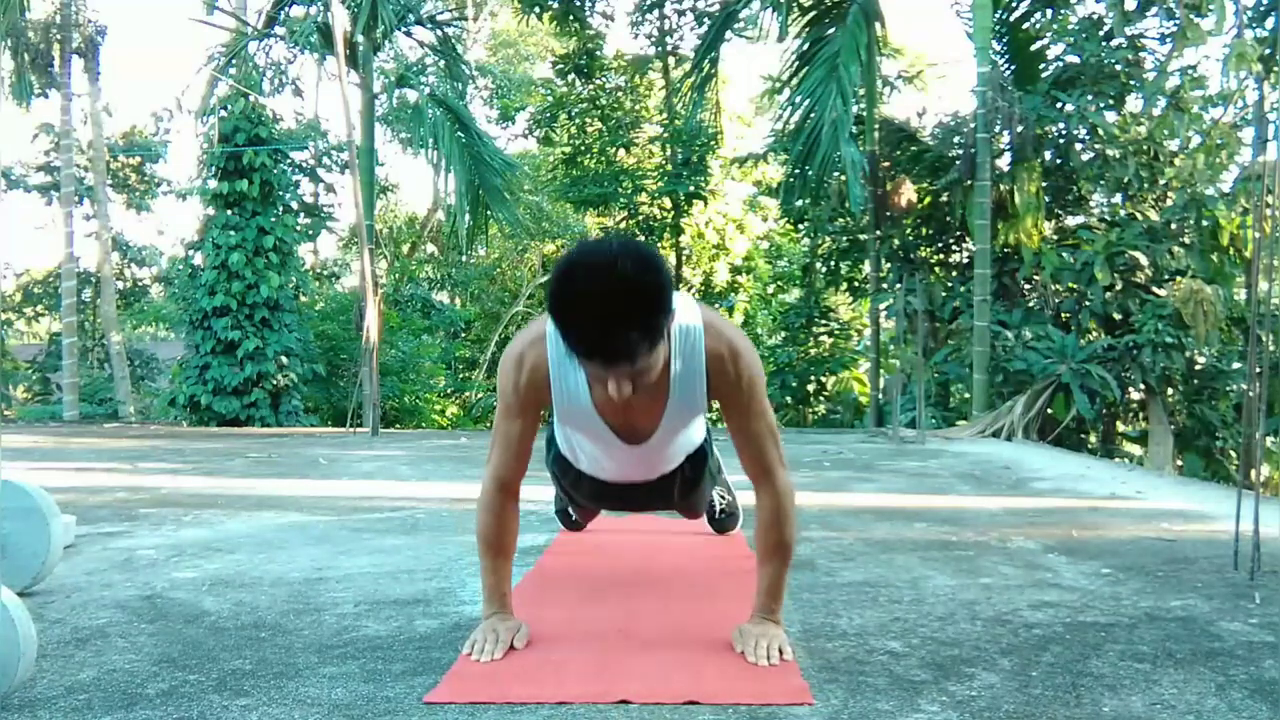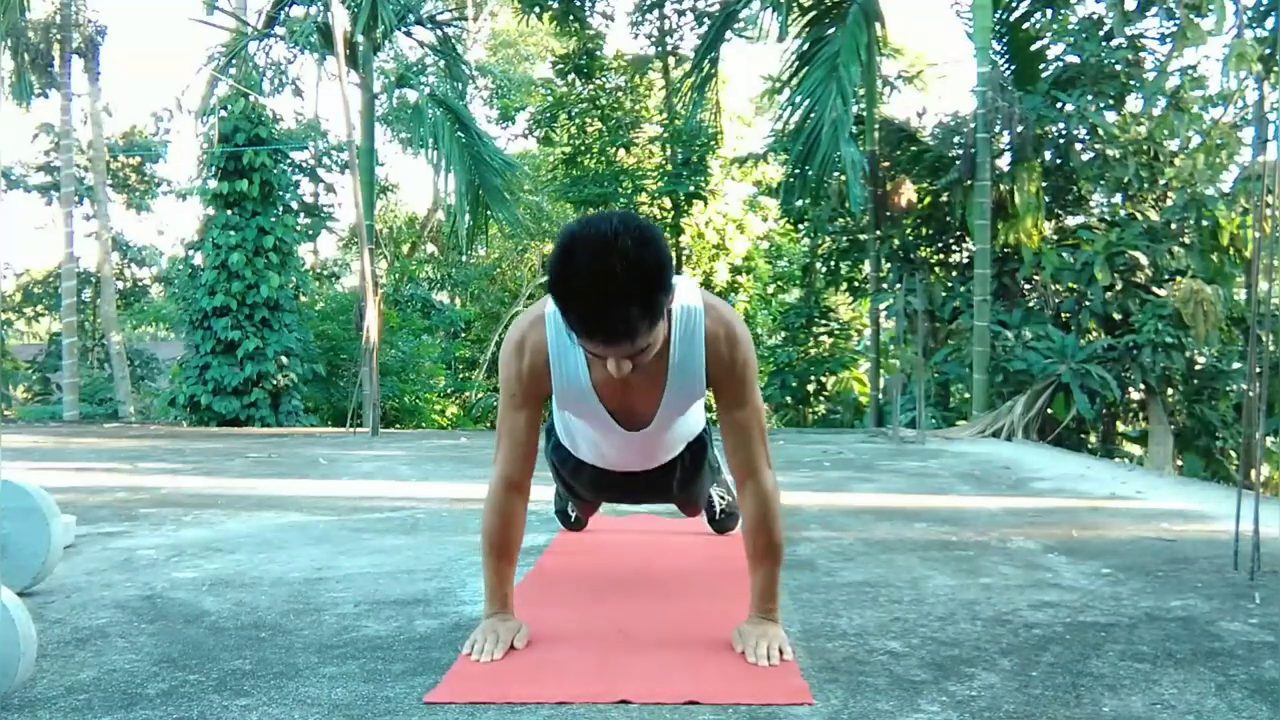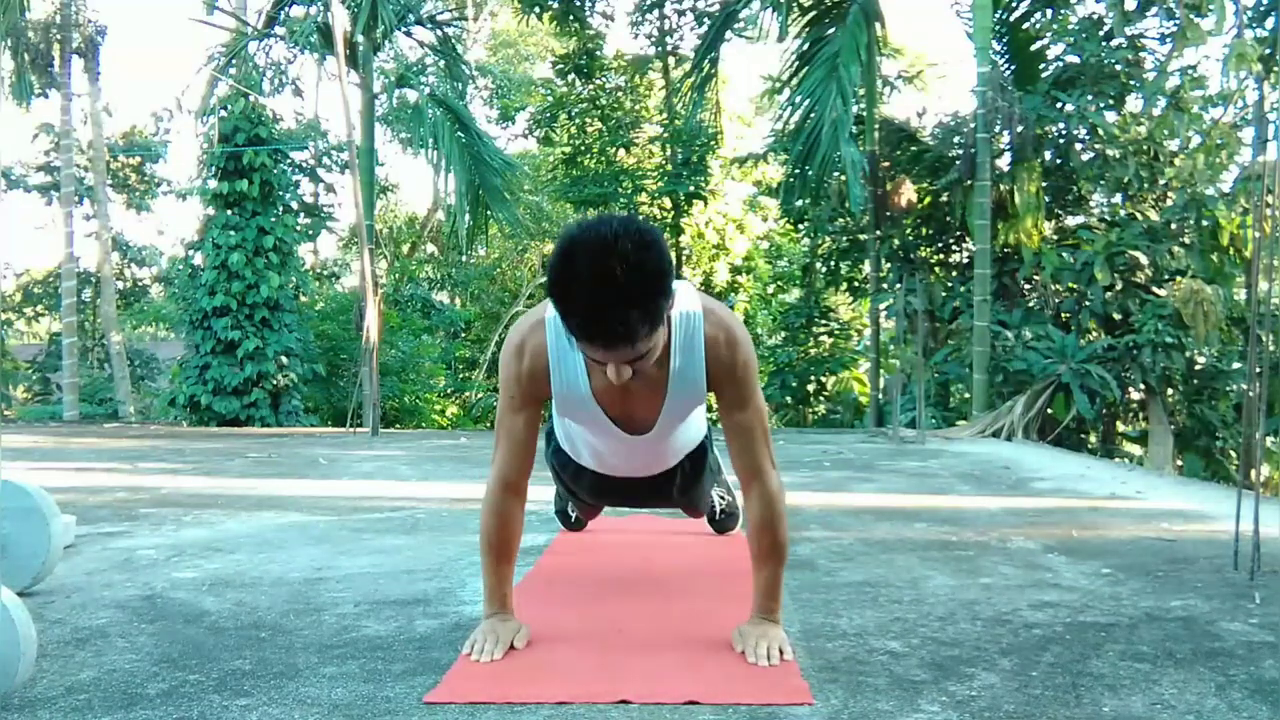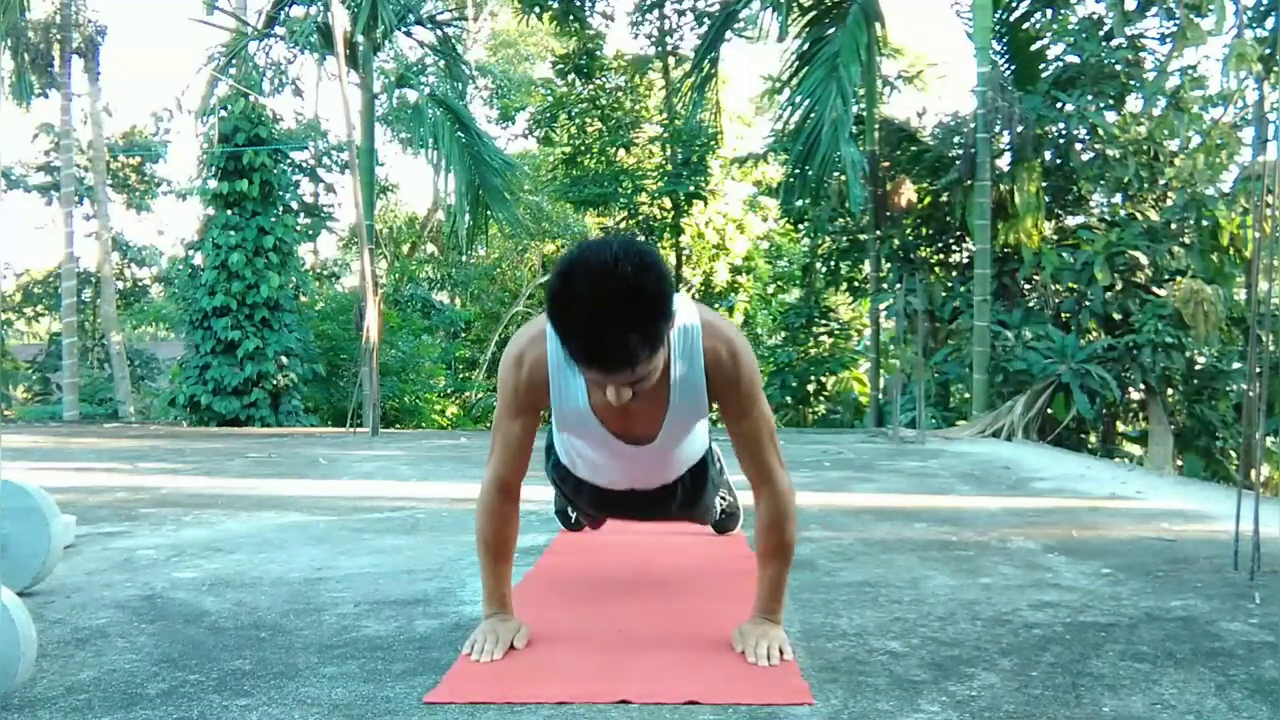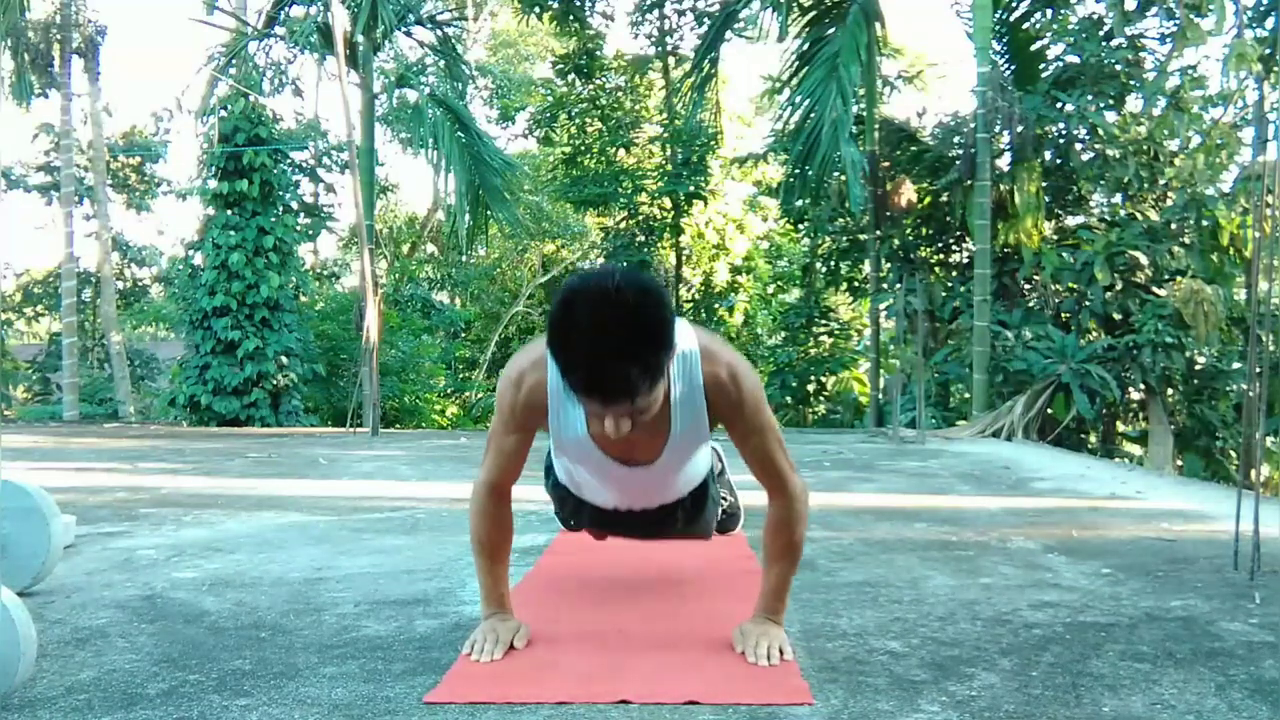
dt=0.1s
person 1, frame 1
left shoulder: (719, 347)
right shoulder: (531, 357)
left elbow: (771, 482)
right elbow: (503, 485)
left wrist: (766, 614)
right wrist: (495, 610)
left hip: (680, 467)
right hip: (582, 469)
left knee: (696, 509)
right knee: (578, 516)
left ankle: (714, 487)
right ankle: (576, 507)
person 1, frame 2
left shoulder: (718, 329)
right shoulder: (531, 339)
left elbow: (755, 480)
right elbow: (510, 482)
left wrist: (764, 617)
right wrist: (498, 612)
left hip: (679, 457)
right hip: (581, 459)
left knee: (698, 505)
right knee: (577, 511)
left ankle: (714, 490)
right ankle: (574, 501)
person 1, frame 3
left shoulder: (718, 335)
right shoulder: (531, 343)
left elbow: (760, 481)
right elbow: (508, 484)
left wrist: (765, 618)
right wrist: (497, 613)
left hip: (680, 462)
right hip: (581, 463)
left knee: (700, 508)
right knee: (578, 511)
left ankle: (715, 492)
right ankle: (575, 501)
person 1, frame 4
left shoulder: (718, 348)
right shoulder: (530, 355)
left elbow: (770, 485)
right elbow: (503, 485)
left wrist: (767, 616)
right wrist: (497, 611)
left hip: (681, 478)
right hip: (582, 477)
left knee: (707, 513)
right knee: (582, 519)
left ankle: (716, 475)
person 1, frame 5
left shoulder: (720, 373)
right shoulder: (529, 378)
left elbow: (785, 489)
right elbow: (492, 489)
left wrist: (768, 618)
right wrist: (496, 613)
left hip: (682, 497)
right hip: (583, 496)
left knee: (703, 525)
right knee: (583, 522)
